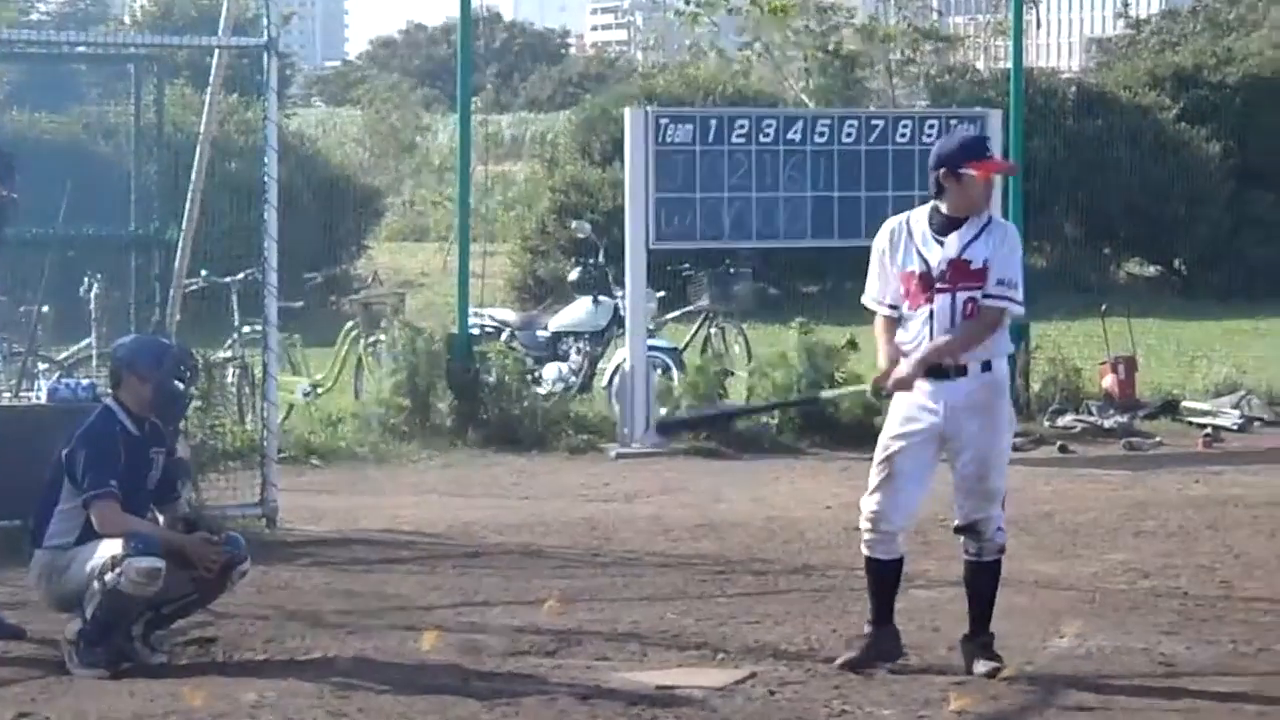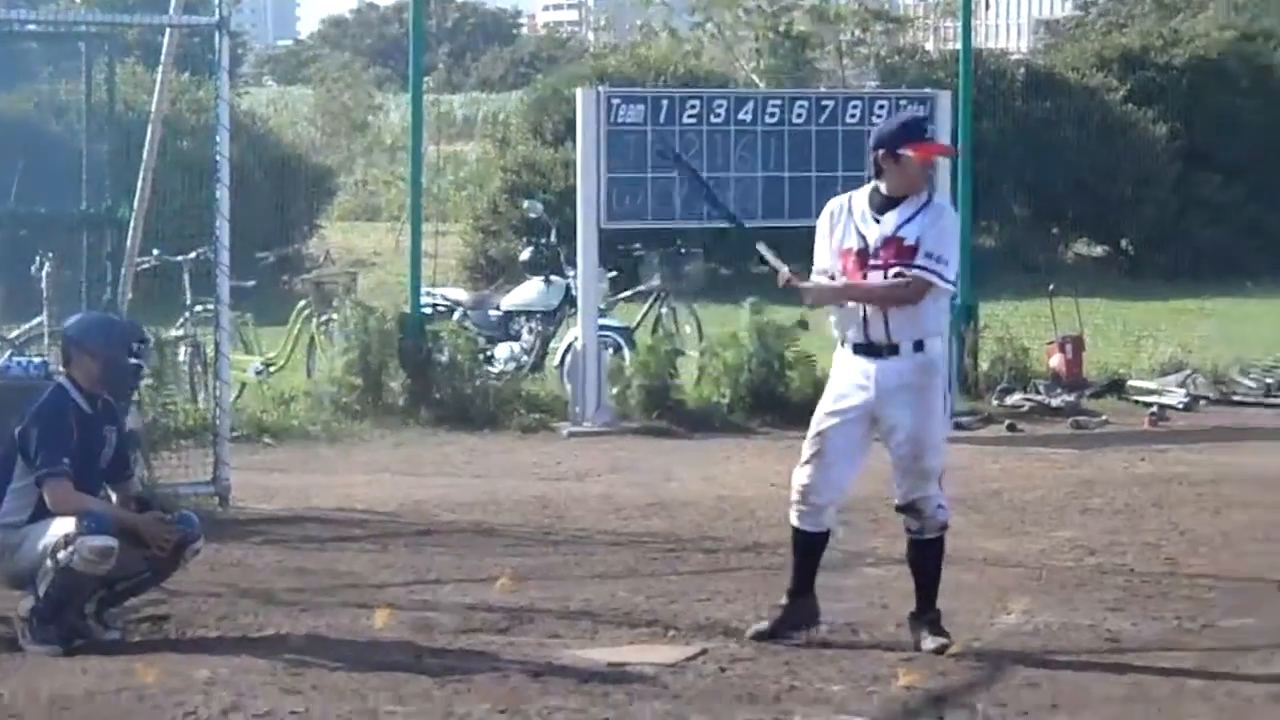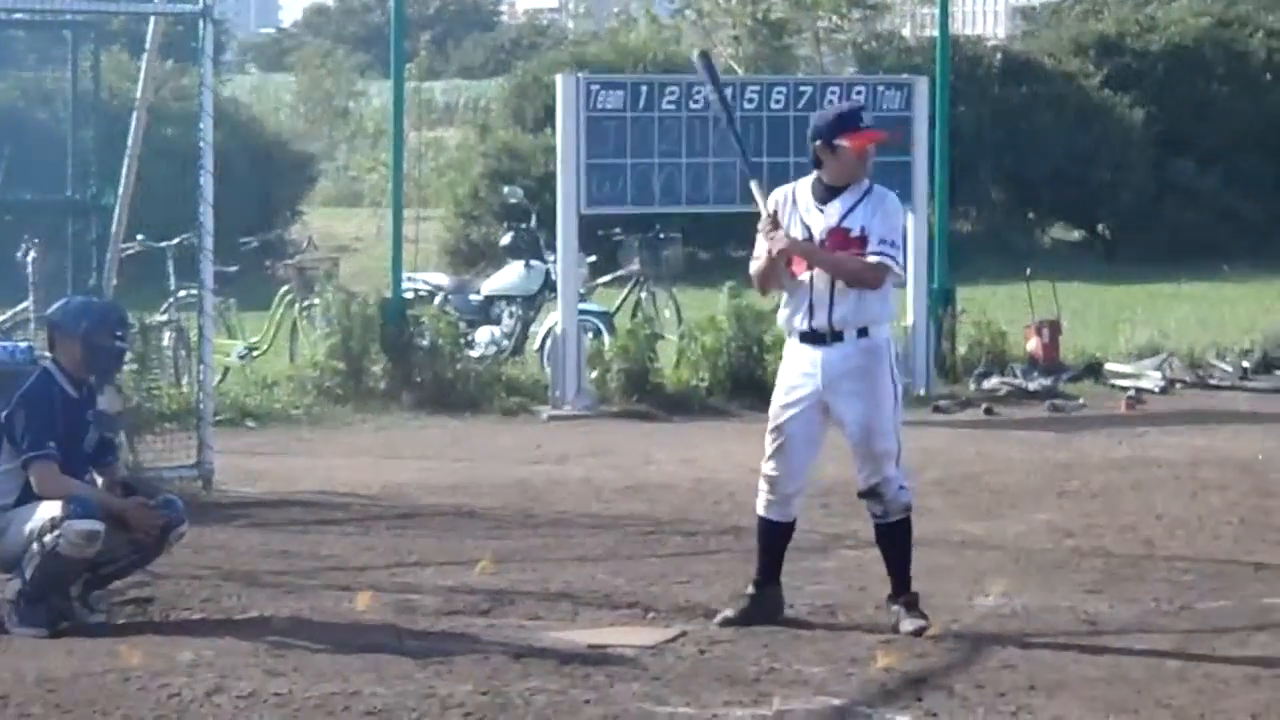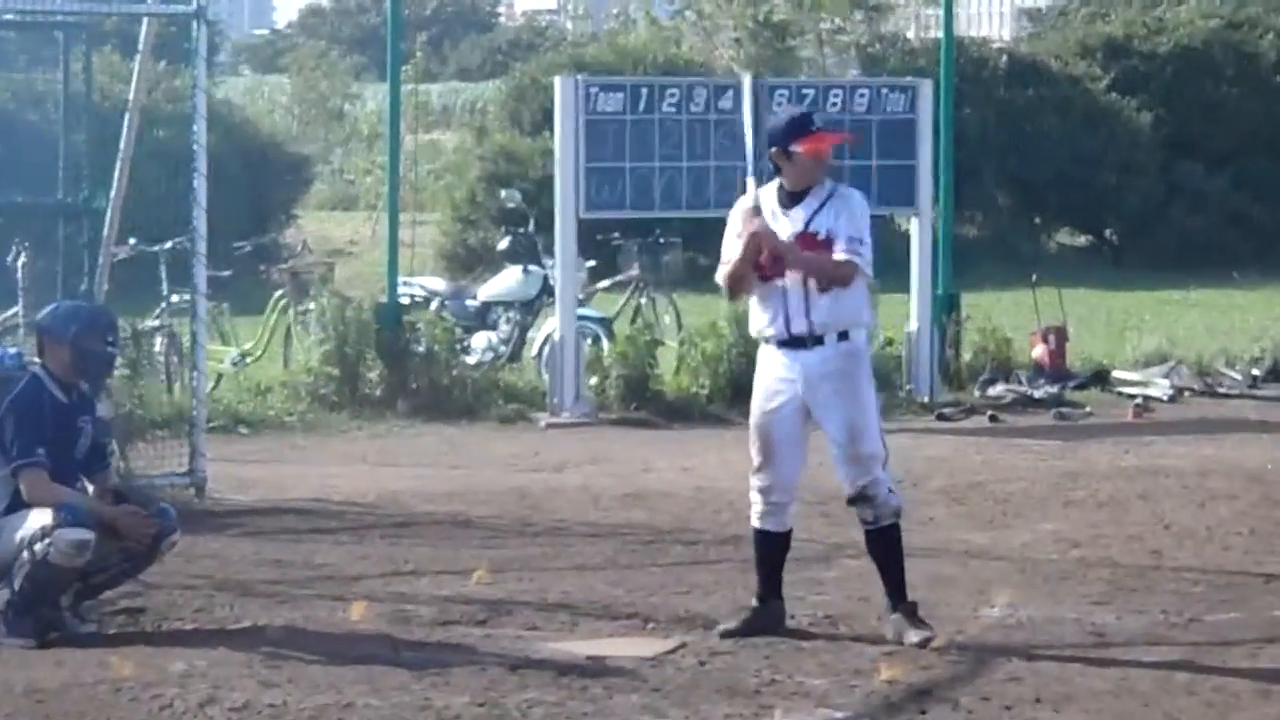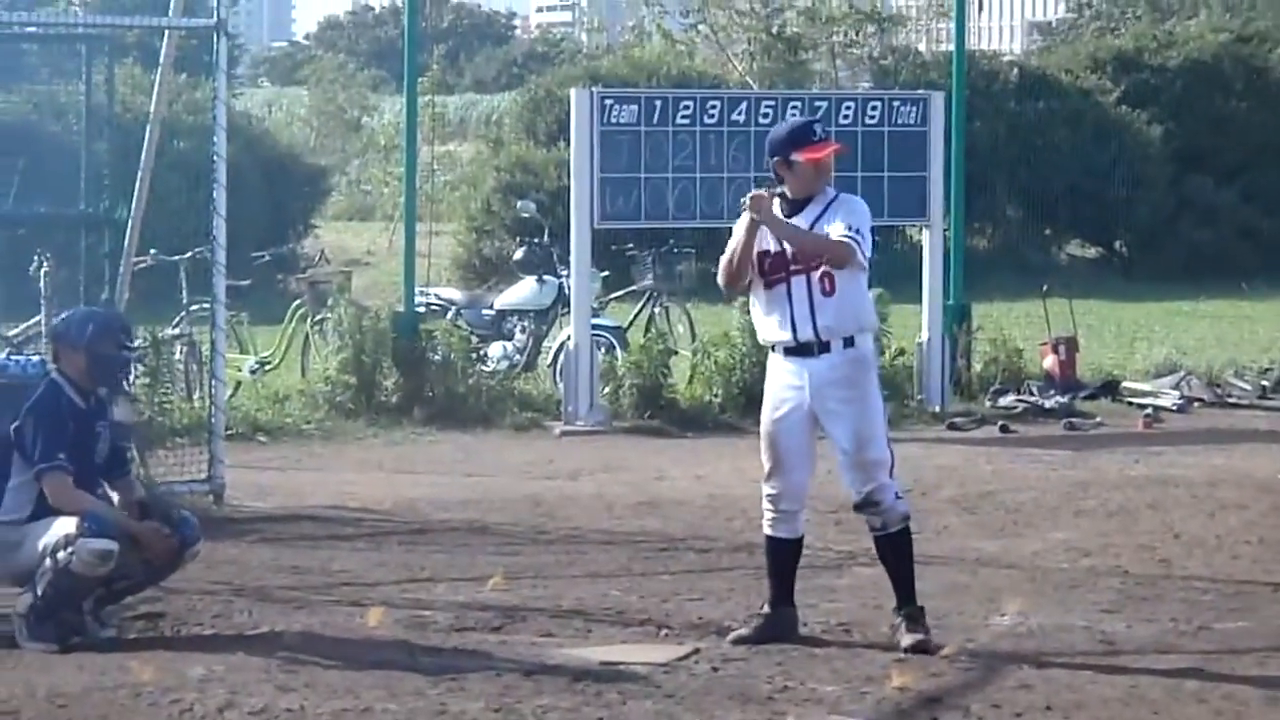
dt=0.2s
person 1, frame 1
left shoulder: (1000, 236)
right shoulder: (897, 234)
left elbow: (989, 320)
right elbow: (886, 314)
left wrist: (922, 361)
right wrist: (891, 364)
left hip: (979, 388)
right hip: (915, 391)
left knee: (983, 518)
right knee: (883, 512)
left ankle: (978, 638)
right ankle: (881, 632)
person 1, frame 2
left shoulder: (938, 217)
right shoulder: (840, 212)
left elbow: (913, 291)
right elbow: (823, 285)
left wrist: (838, 291)
right wrist: (806, 287)
left hip: (914, 368)
right hip: (852, 366)
left knee: (922, 496)
right knee: (814, 484)
left ankle: (925, 615)
right ankle: (800, 602)
person 1, frame 3
left shoulder: (881, 204)
right shoulder: (785, 201)
left elbow: (874, 275)
right elbow: (763, 284)
left wrist: (809, 251)
right wrist: (772, 255)
left hip: (862, 353)
right hip: (803, 354)
left knee: (884, 479)
right knee: (779, 478)
left ankle: (902, 597)
right ankle: (766, 591)
person 1, frame 4
left shoulder: (847, 204)
right shoulder: (751, 208)
left elbow: (844, 274)
right elbow: (733, 288)
left wrist: (778, 247)
right wrist: (749, 248)
left hip: (839, 356)
right hip: (777, 360)
left knee: (869, 482)
right knee: (770, 488)
left ankle: (900, 607)
right ankle: (768, 604)
person 1, frame 5
left shoulder: (849, 209)
right shoulder: (753, 219)
left elbow: (838, 255)
right elbow: (729, 284)
left wrist: (776, 221)
right wrist: (751, 228)
left hip: (846, 363)
right hip: (785, 368)
left knee: (875, 489)
right knee: (781, 495)
left ankle: (908, 612)
right ankle: (780, 611)
person 2, frame 1
left shoulder: (155, 433)
right shoulder: (100, 432)
left elbow: (174, 510)
right elbow: (107, 520)
left wrist: (197, 538)
right wrist: (183, 544)
left hip: (120, 556)
right hip: (61, 566)
left knee: (229, 554)
right knee: (143, 556)
left ankle: (132, 631)
right ankle: (85, 639)
person 2, frame 2
left shoulder: (107, 411)
right shoulder: (53, 410)
left elbow: (126, 487)
right elbow: (61, 499)
left wrist: (149, 516)
right wrist: (136, 523)
left hip: (77, 531)
left knee: (183, 532)
right knee: (96, 533)
left ankle: (85, 608)
right ankle: (39, 615)
person 2, frame 3
left shoulder: (91, 394)
right shoulder: (39, 394)
left elbow: (110, 471)
right elbow: (46, 482)
left wrist: (131, 498)
right wrist: (121, 508)
left hip: (66, 516)
left knee: (167, 516)
right knee: (83, 518)
left ankle: (71, 591)
person 2, frame 4
left shoulder: (82, 401)
right shoulder: (29, 400)
left elbow: (102, 477)
right elbow: (36, 489)
left wrist: (120, 503)
right wrist: (112, 517)
left hip: (56, 521)
left knee: (160, 524)
right knee: (74, 526)
left ankle: (59, 601)
person 2, frame 5
left shoulder: (102, 406)
right shoulder: (48, 405)
left elbow: (122, 482)
right elbow: (59, 493)
left wrist: (141, 512)
right wrist: (135, 529)
left hip: (76, 529)
left knee: (181, 532)
right knee: (98, 538)
left ankle: (80, 606)
right ankle: (36, 612)
